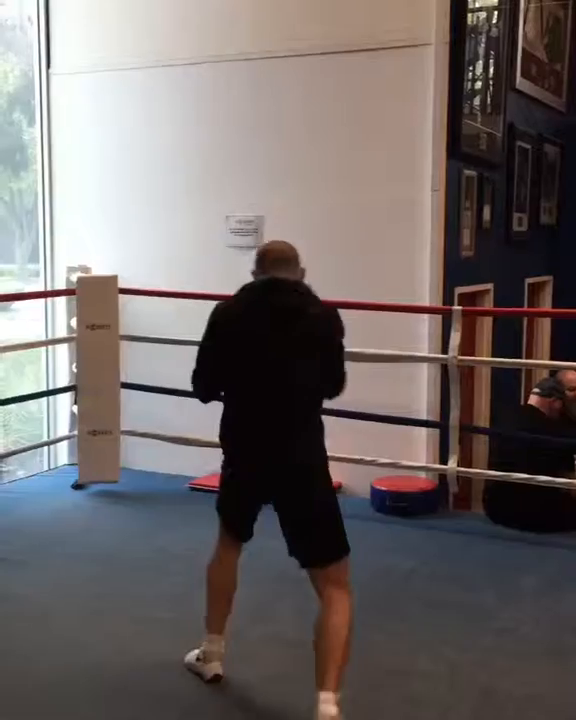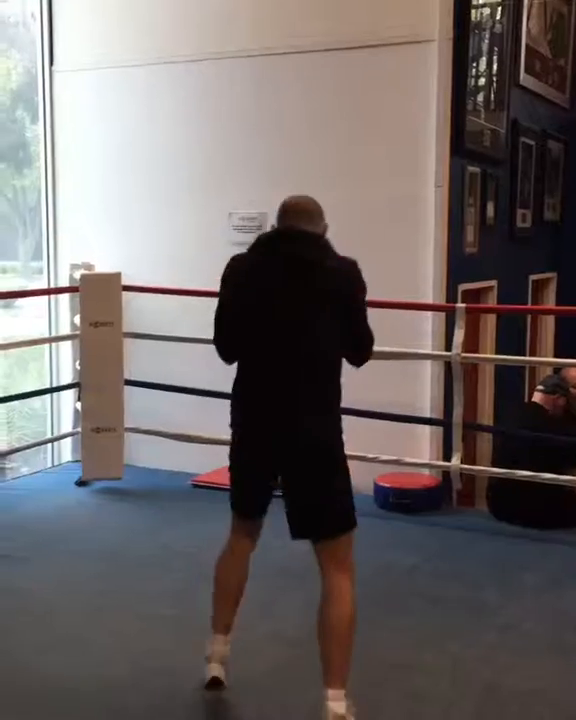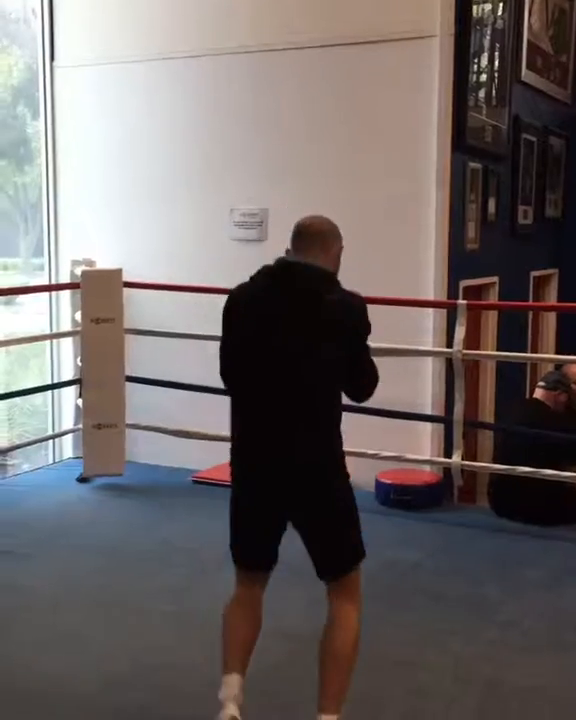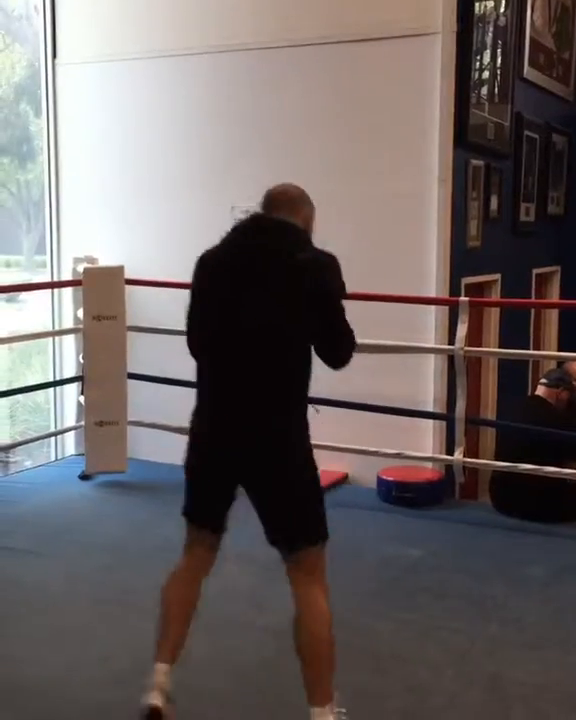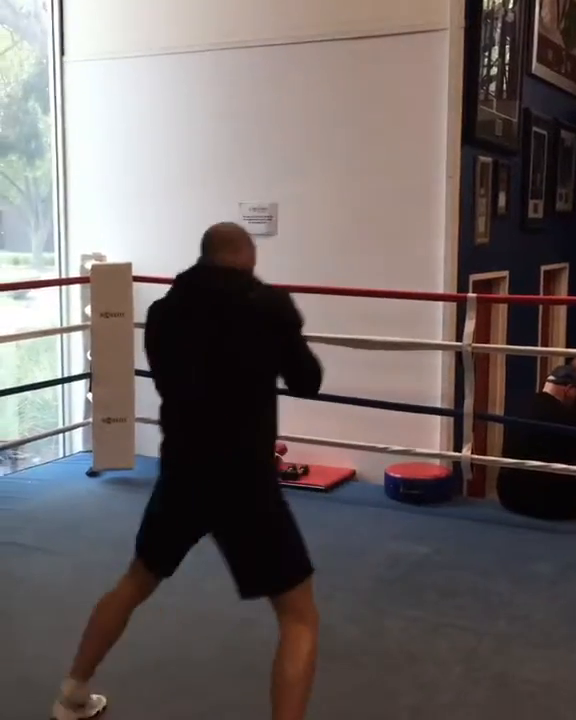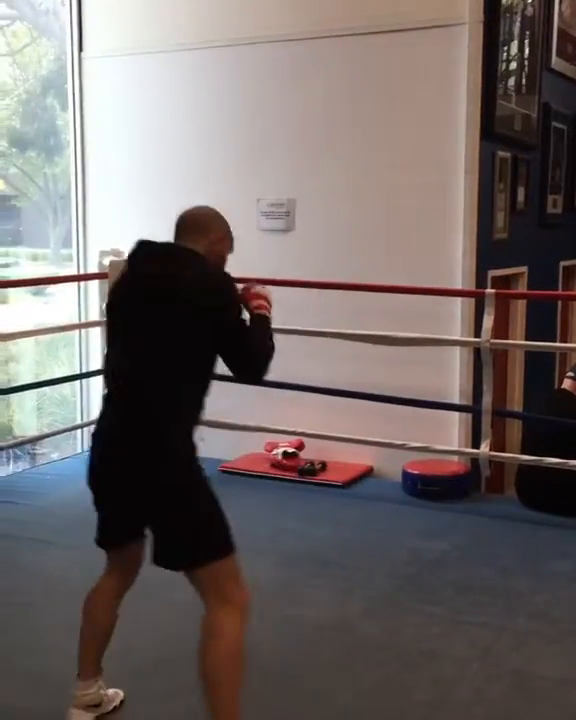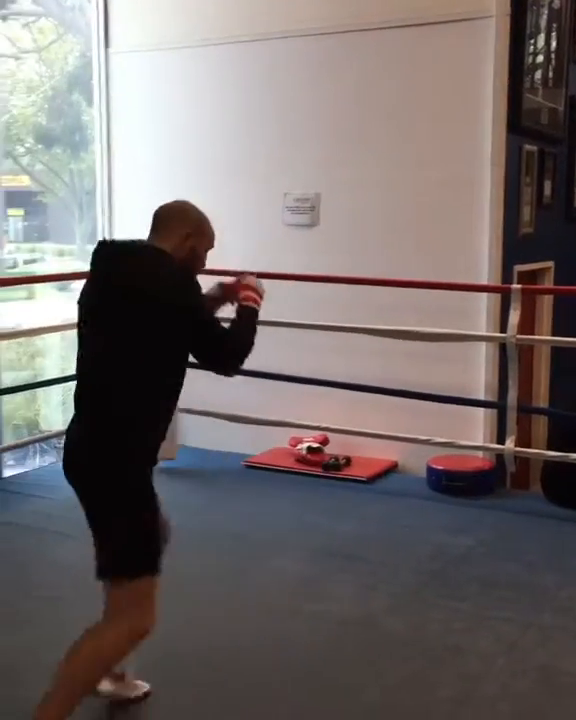
dt=0.2s
person 1, frame 1
left shoulder: (228, 314)
right shoulder: (323, 318)
left elbow: (204, 388)
left hip: (243, 457)
right hip: (302, 461)
left knee: (229, 544)
right knee: (335, 590)
left ankle: (211, 653)
person 1, frame 2
left shoulder: (241, 269)
right shoulder: (343, 273)
left elbow: (226, 347)
right elbow: (360, 351)
left hip: (252, 426)
right hip: (314, 430)
left knee: (241, 536)
right knee: (337, 568)
left ankle: (217, 656)
person 1, frame 3
left shoulder: (244, 299)
right shoulder: (344, 308)
right elbow: (361, 388)
left hip: (250, 464)
right hip: (315, 467)
left knee: (248, 589)
right knee: (345, 596)
person 1, frame 4
left shoulder: (212, 261)
right shoulder: (315, 266)
right elbow: (338, 353)
left hip: (212, 429)
right hip: (278, 436)
left knee: (195, 558)
right knee: (309, 579)
person 1, frame 5
left shoulder: (163, 312)
right shoulder: (270, 305)
right elbow: (308, 382)
left hip: (180, 476)
right hip: (246, 483)
left knee: (135, 585)
right knee: (300, 620)
person 1, frame 6
left shoulder: (128, 281)
right shoulder: (210, 285)
right elbow: (252, 366)
right wrist: (259, 315)
left hip: (110, 450)
right hip: (162, 456)
left knee: (120, 568)
right knee: (228, 601)
person 1, frame 7
left shoulder: (108, 275)
right shoulder: (172, 283)
right elbow: (225, 358)
left wrist: (207, 302)
right wrist: (248, 309)
left hip: (90, 446)
right hip: (117, 457)
left knee: (153, 537)
right knee: (132, 619)
left ankle: (107, 675)
